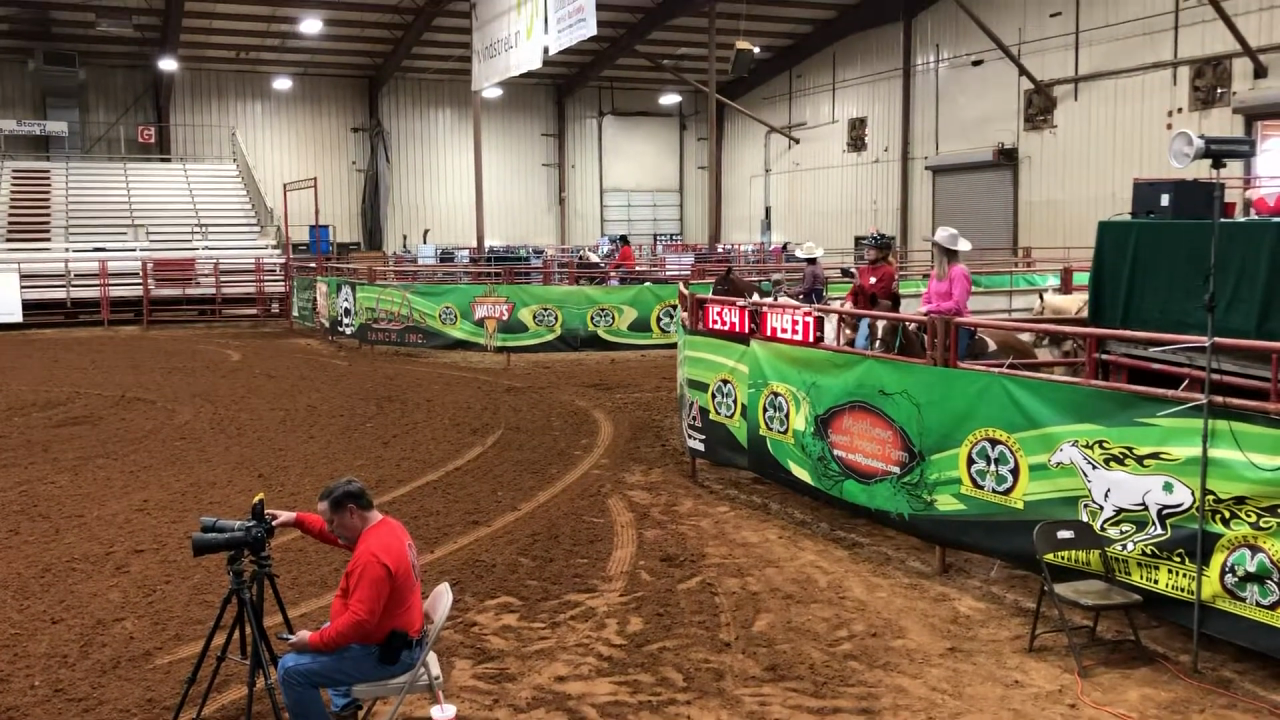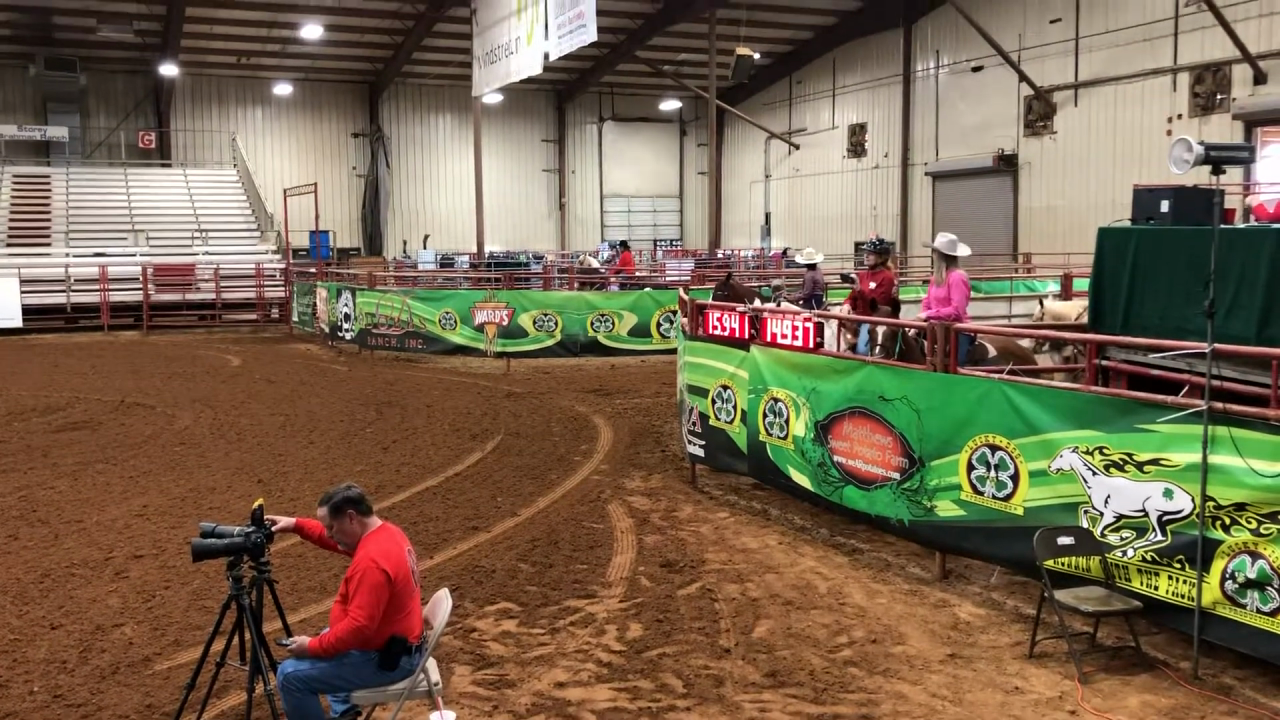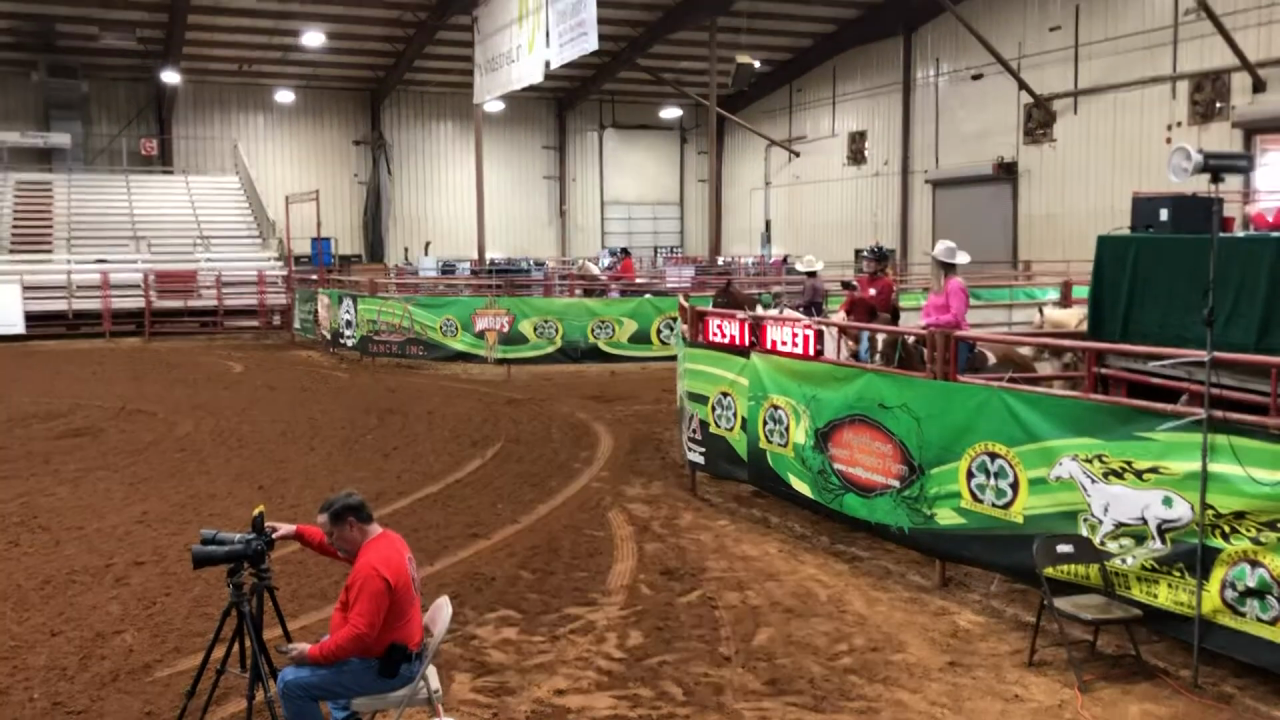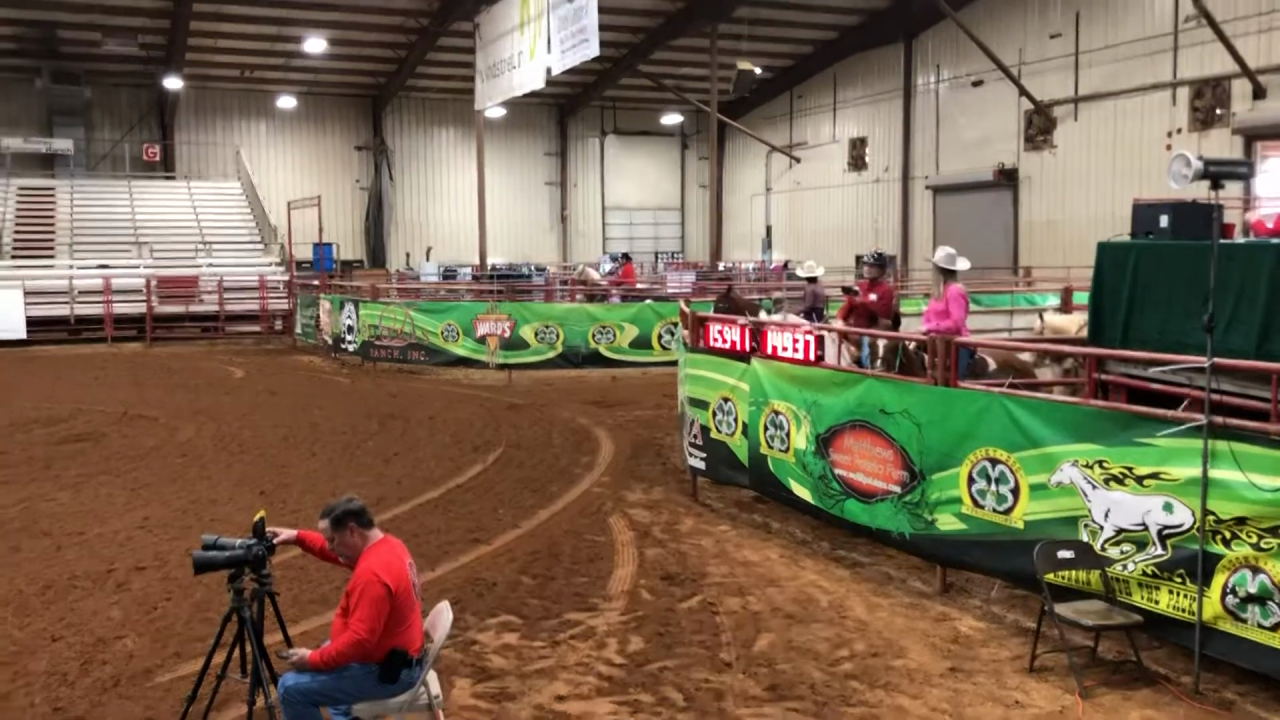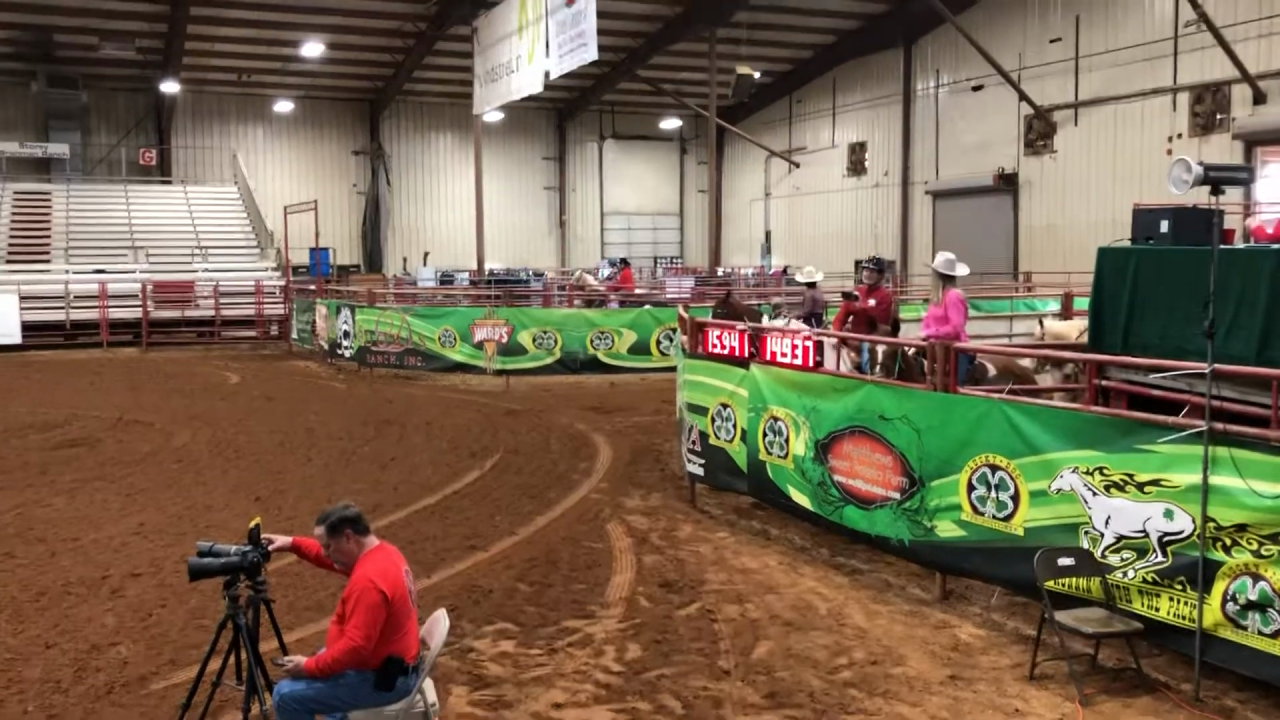
dt=0.1s
person 1, frame 1
left shoulder: (373, 555)
right shoulder: (388, 526)
left elbow: (359, 621)
right elbow: (335, 530)
left wrist: (313, 641)
right wrist: (297, 519)
left hip: (386, 653)
right hip: (396, 637)
left knee: (291, 669)
right knee: (330, 631)
person 1, frame 2
left shoulder: (372, 560)
right shoulder: (388, 532)
left elbow: (359, 627)
right elbow: (336, 539)
left wrist: (312, 647)
right wrist: (296, 525)
left hip: (386, 659)
right hip: (396, 645)
left knee: (290, 675)
right knee: (328, 638)
person 1, frame 3
left shoulder: (372, 568)
right shoulder: (388, 539)
left elbow: (359, 634)
right elbow: (336, 545)
left wrist: (312, 653)
right wrist: (297, 532)
left hip: (385, 666)
right hip: (396, 651)
left knee: (291, 682)
right knee: (329, 644)
person 1, frame 4
left shoulder: (373, 573)
right shoulder: (389, 544)
left elbow: (360, 640)
right elbow: (335, 550)
left wrist: (313, 660)
right wrist: (297, 537)
left hip: (386, 672)
right hip: (398, 658)
left knee: (291, 688)
right knee: (329, 651)
person 1, frame 5
left shoulder: (369, 580)
right shoulder: (385, 551)
left elbow: (356, 647)
right elbow: (332, 556)
left wrist: (308, 666)
right wrist: (293, 544)
left hip: (382, 680)
right hip: (393, 665)
left knee: (287, 695)
right knee: (325, 657)
